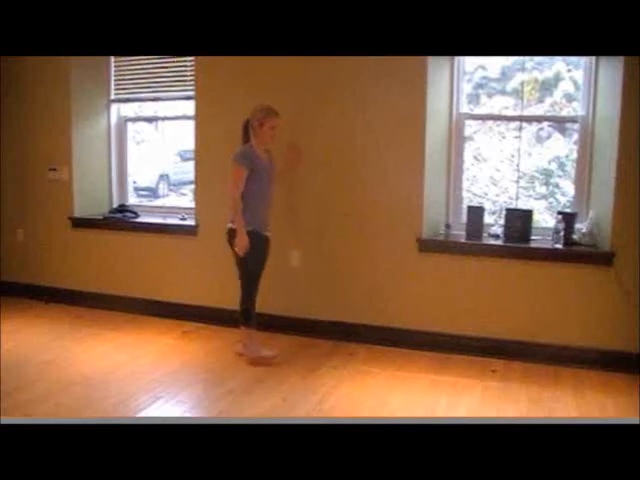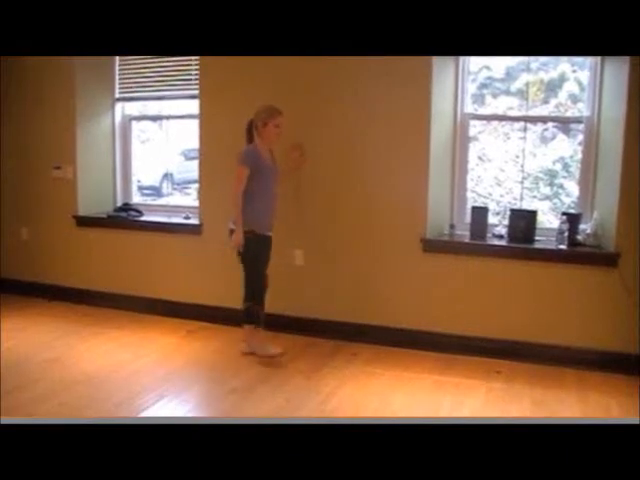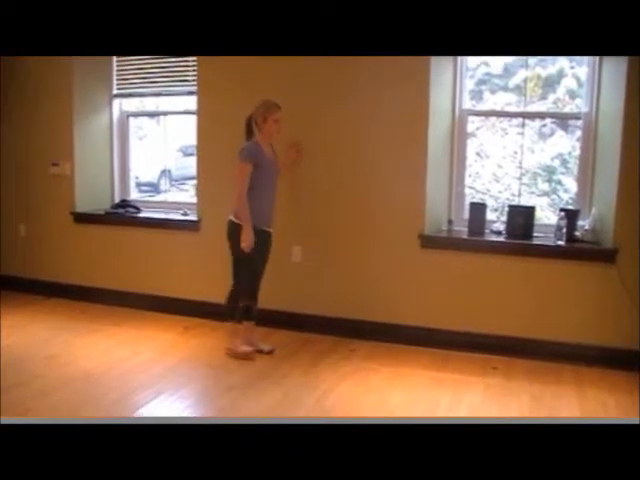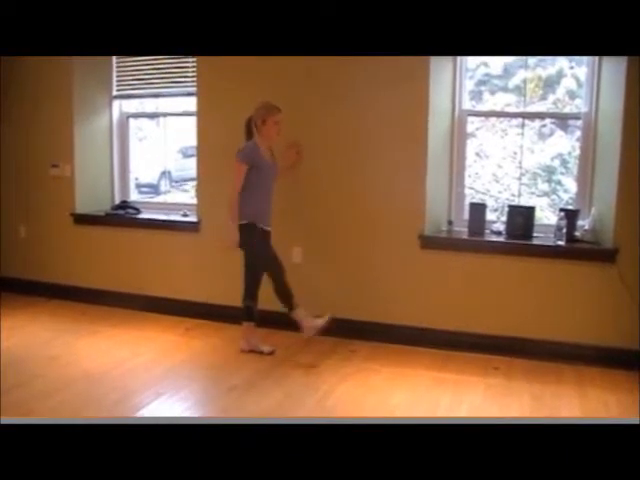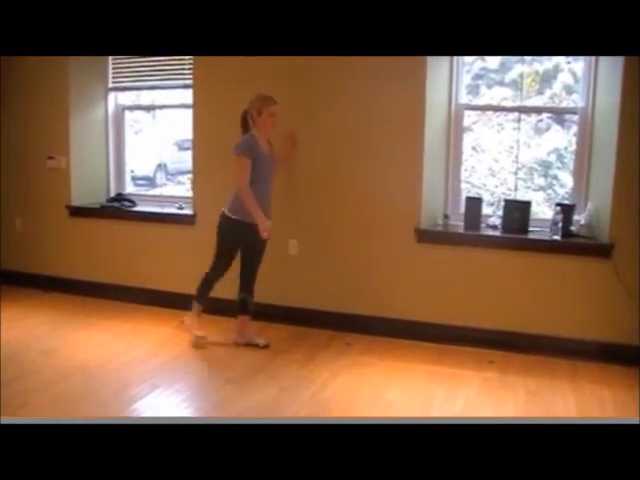
dt=0.7s
person 1, frame 1
left shoulder: (268, 154)
right shoulder: (245, 154)
right elbow: (235, 195)
right wrist: (241, 231)
left hip: (261, 231)
right hip: (245, 230)
left knee: (250, 285)
right knee: (249, 284)
left ankle: (247, 341)
right ankle: (249, 342)
person 1, frame 2
left shoulder: (271, 154)
right shoulder: (249, 154)
right elbow: (237, 193)
left wrist: (292, 166)
right wrist: (239, 230)
left hip: (263, 231)
right hip: (246, 229)
left knee: (255, 284)
right knee: (257, 282)
left ankle: (250, 339)
right ankle: (256, 339)
person 1, frame 3
left shoulder: (270, 150)
right shoulder: (250, 149)
right elbow: (241, 191)
left wrist: (287, 162)
right wrist: (247, 229)
left hip: (263, 227)
right hip: (244, 225)
left knee: (253, 281)
right knee: (243, 280)
left ankle: (249, 336)
right ankle: (236, 339)
person 1, frame 4
left shoulder: (269, 152)
right shoulder: (247, 152)
right elbow: (234, 192)
left wrist: (286, 164)
right wrist: (233, 227)
left hip: (259, 225)
right hip: (245, 224)
left knee: (254, 280)
right knee: (275, 269)
left ankle: (249, 338)
right ankle: (303, 320)
person 1, frame 5
left shoulder: (269, 144)
right shoulder: (246, 144)
right elbow: (243, 185)
left wrist: (285, 154)
right wrist: (260, 218)
left hip: (258, 220)
right hip: (237, 219)
left knee: (249, 276)
right knee: (219, 267)
left ankle: (244, 331)
right ankle: (194, 316)
